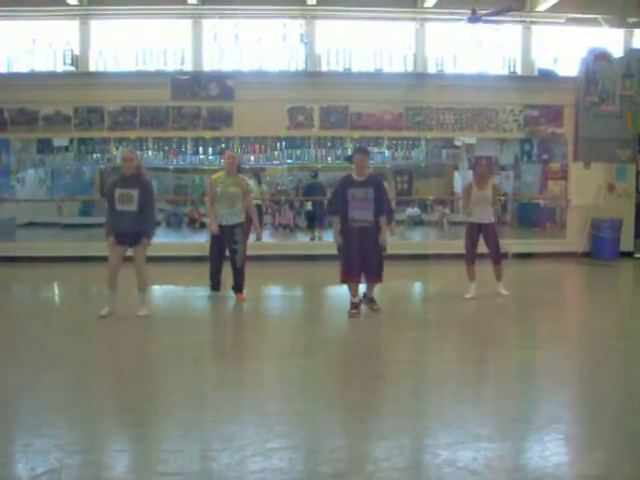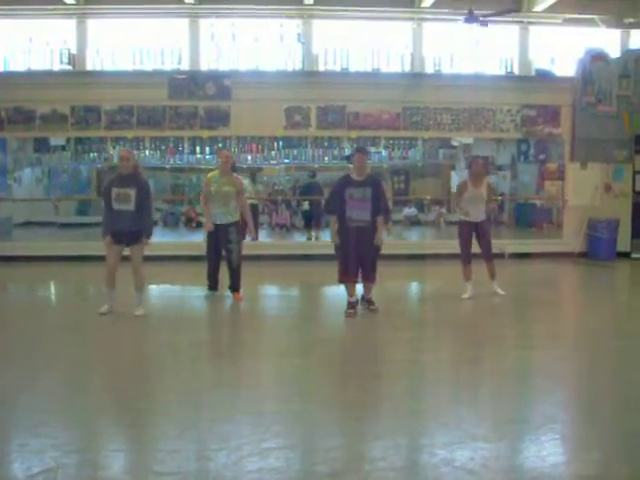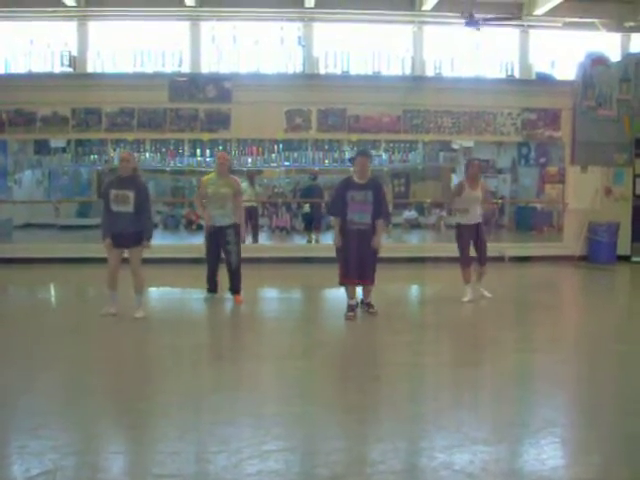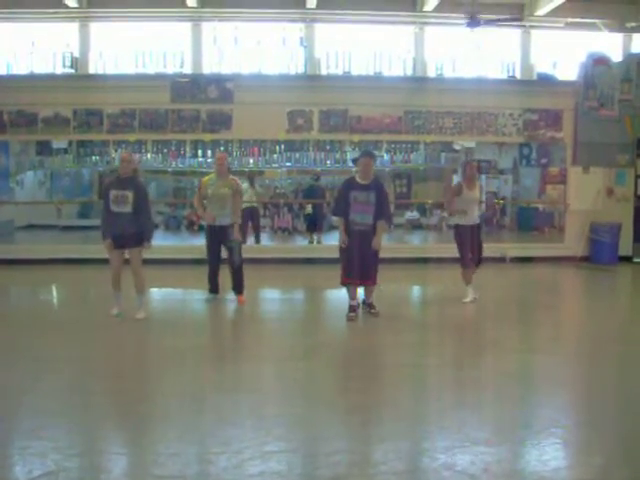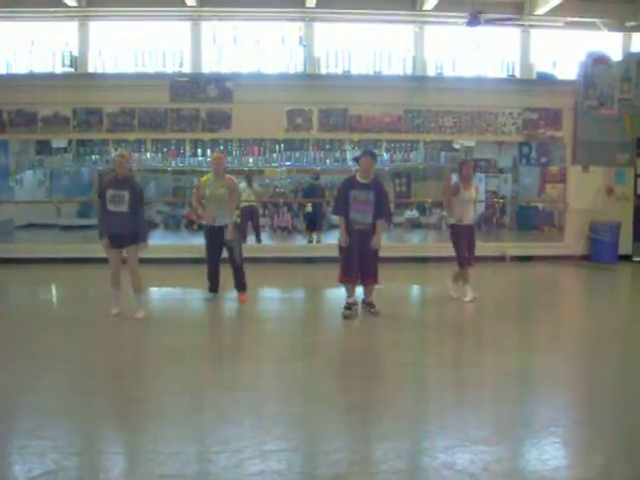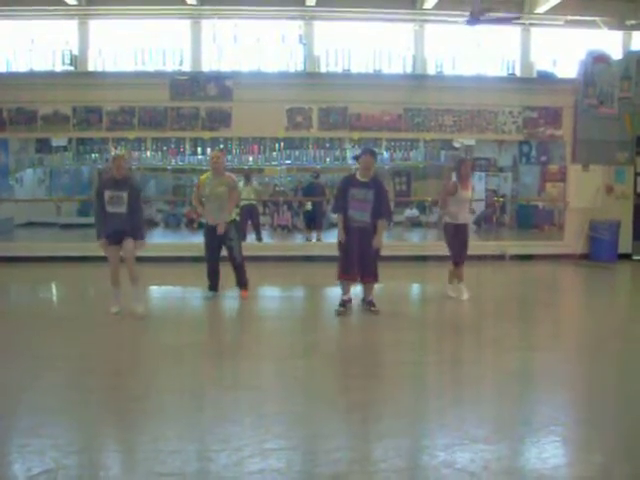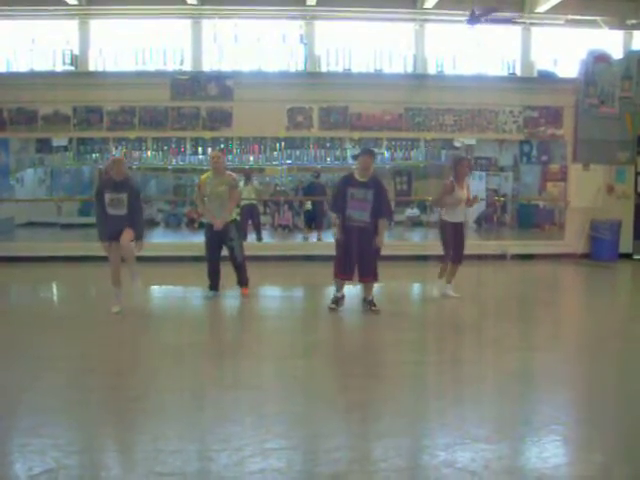
dt=0.1s
person 1, frame 1
left shoulder: (376, 183)
right shoulder: (344, 183)
left elbow: (383, 210)
right elbow: (335, 210)
left wrist: (383, 232)
right wrist: (336, 232)
left hip: (371, 232)
right hip: (350, 232)
left knee: (373, 266)
right knee: (351, 266)
left ankle: (369, 296)
right ankle: (355, 301)
person 1, frame 2
left shoulder: (375, 183)
right shoulder: (343, 182)
left elbow: (381, 210)
right elbow: (333, 209)
left wrist: (380, 232)
right wrist: (333, 231)
left hip: (368, 232)
right hip: (347, 232)
left knee: (369, 266)
right knee: (348, 266)
left ankle: (367, 297)
right ankle: (351, 301)
person 1, frame 3
left shoulder: (376, 186)
right shoulder: (344, 185)
left elbow: (382, 214)
right elbow: (336, 212)
left wrist: (378, 235)
right wrist: (336, 233)
left hip: (369, 235)
right hip: (348, 234)
left knee: (368, 269)
right knee: (348, 269)
left ankle: (366, 301)
right ankle: (351, 303)
person 1, frame 4
left shoulder: (378, 187)
right shoulder: (347, 185)
left elbow: (383, 215)
right elbow: (340, 212)
left wrist: (378, 236)
right wrist: (342, 233)
left hip: (370, 235)
right hip: (351, 234)
left knee: (370, 270)
right knee: (350, 269)
left ankle: (368, 301)
right ankle: (353, 304)
person 1, frame 5
left shoulder: (378, 187)
right shoulder: (347, 184)
left elbow: (383, 215)
right elbow: (340, 211)
left wrist: (377, 236)
right wrist: (343, 232)
left hip: (370, 234)
right hip: (350, 233)
left knee: (370, 269)
right knee: (348, 268)
left ankle: (368, 301)
right ankle: (351, 303)
person 1, frame 6
left shoulder: (378, 186)
right shoulder: (347, 182)
left elbow: (383, 214)
right elbow: (339, 209)
left wrist: (379, 235)
right wrist: (340, 229)
left hip: (369, 233)
right hip: (349, 231)
left knee: (370, 267)
right knee: (347, 265)
left ankle: (368, 299)
right ankle: (345, 299)
person 1, frame 7
left shoulder: (377, 185)
right shoulder: (345, 181)
left elbow: (383, 213)
right elbow: (336, 208)
left wrist: (380, 235)
right wrist: (336, 227)
left hip: (368, 232)
right hip: (347, 230)
left knee: (369, 267)
right knee: (342, 263)
left ankle: (368, 299)
right ankle: (338, 295)
person 2, frame 1
left shoulder: (144, 184)
right shoulder: (114, 184)
left elbow: (149, 211)
right elbow: (110, 210)
left wrist: (148, 234)
right wrist: (109, 233)
left hip: (138, 232)
right hip: (119, 232)
left knee: (140, 268)
right knee: (112, 267)
left ankle: (142, 305)
right ankle: (110, 305)
person 2, frame 2
left shoulder: (141, 183)
right shoulder: (111, 183)
left elbow: (147, 210)
right elbow: (107, 209)
left wrist: (147, 233)
right wrist: (106, 232)
left hip: (135, 231)
right hip: (116, 231)
left knee: (137, 267)
right knee: (110, 267)
left ankle: (139, 304)
right ankle: (110, 302)
person 2, frame 3
left shoulder: (139, 185)
right shoulder: (110, 185)
left elbow: (146, 212)
right elbow: (106, 211)
left wrist: (147, 236)
right wrist: (105, 234)
left hip: (134, 233)
right hip: (115, 233)
left knee: (136, 269)
right knee: (112, 269)
left ankle: (139, 306)
right ankle: (112, 303)
person 2, frame 4
left shoulder: (138, 186)
right shoulder: (109, 185)
left elbow: (145, 213)
right elbow: (106, 212)
left wrist: (147, 237)
right wrist: (106, 235)
left hip: (134, 234)
right hip: (115, 234)
left knee: (136, 269)
right knee: (115, 270)
left ankle: (141, 307)
right ankle: (117, 304)
person 2, frame 5
left shoulder: (135, 186)
right shoulder: (106, 186)
left elbow: (140, 213)
right elbow: (102, 211)
left wrist: (143, 238)
right wrist: (102, 235)
left hip: (131, 232)
right hip: (112, 233)
left knee: (133, 268)
right knee: (114, 269)
left ankle: (139, 307)
right ankle: (116, 303)
person 2, frame 6
left shoulder: (132, 186)
right shoulder: (103, 184)
left elbow: (138, 212)
right elbow: (99, 211)
left wrist: (140, 236)
right wrist: (100, 235)
left hip: (128, 229)
right hip: (110, 231)
left knee: (129, 260)
right knee: (113, 267)
left ankle: (138, 299)
right ankle: (116, 302)
person 2, frame 7
left shoulder: (131, 187)
right shoulder: (102, 186)
left elbow: (138, 212)
right elbow: (100, 213)
left wrist: (139, 236)
right wrist: (103, 237)
left hip: (128, 226)
right hip: (110, 229)
left knee: (125, 244)
right knee: (114, 265)
left ankle: (134, 274)
right ankle: (117, 301)
person 3, frame 1
left shoulder: (243, 181)
right shoulder: (215, 179)
left elbow: (249, 205)
right elbow: (209, 202)
left wrist: (256, 225)
right wrist: (212, 222)
left hip: (237, 224)
right hip: (219, 224)
left knee: (238, 259)
right knee: (215, 258)
left ankle: (238, 290)
right ankle: (214, 288)
person 3, frame 2
left shoulder: (237, 180)
right shoulder: (210, 178)
left elbow: (243, 204)
right elbow: (203, 200)
left wrist: (250, 226)
right wrist: (207, 220)
left hip: (232, 223)
right hip: (214, 224)
left knee: (234, 258)
right knee: (212, 258)
left ankle: (235, 289)
right ankle: (212, 287)
person 3, frame 3
left shoulder: (234, 182)
right shoulder: (206, 181)
left elbow: (240, 206)
right elbow: (198, 201)
left wrist: (242, 228)
right wrist: (203, 215)
left hip: (230, 225)
right hip: (212, 226)
left knee: (233, 260)
right knee: (212, 260)
left ankle: (236, 291)
right ankle: (212, 290)
person 3, frame 4
left shoulder: (234, 182)
right shoulder: (206, 181)
left elbow: (237, 206)
right elbow: (197, 200)
left wrist: (236, 227)
right wrist: (204, 214)
left hip: (229, 225)
right hip: (212, 225)
left knee: (235, 259)
right knee: (212, 260)
left ankle: (239, 291)
right ankle: (213, 291)
person 3, frame 5
left shoulder: (231, 181)
right shoulder: (203, 181)
left elbow: (233, 204)
right elbow: (195, 200)
left wrist: (229, 227)
right wrist: (204, 214)
left hip: (228, 224)
right hip: (211, 226)
left knee: (236, 258)
right knee: (212, 260)
left ankle: (241, 289)
right ankle: (213, 289)
person 3, frame 6
left shoulder: (230, 179)
right shoulder: (203, 180)
left elbow: (232, 202)
right elbow: (196, 199)
left wrist: (223, 222)
right wrist: (205, 214)
left hip: (228, 222)
right hip: (210, 224)
left knee: (236, 256)
right knee: (211, 258)
left ankle: (243, 286)
right ankle: (213, 288)
person 3, frame 7
left shoulder: (231, 178)
right shoulder: (204, 180)
left elbow: (233, 201)
right elbow: (199, 201)
left wrist: (222, 220)
right wrist: (211, 218)
left hip: (229, 221)
right hip: (211, 223)
left knee: (237, 255)
right knee: (212, 257)
left ankle: (244, 284)
right ankle: (213, 287)
person 4, frame 1
left shoulder: (492, 186)
right shoulder: (469, 187)
left elbow: (495, 204)
right elbow: (465, 206)
left wrist: (494, 210)
right wrist: (467, 212)
left hip: (489, 223)
right hip: (473, 224)
left knee: (496, 256)
right knee: (470, 256)
left ankle: (500, 286)
right ankle: (472, 287)
person 4, frame 2
left shoulder: (487, 184)
right shoulder: (463, 185)
left elbow: (490, 202)
right elbow: (457, 202)
left wrist: (488, 208)
right wrist: (462, 210)
left hip: (481, 222)
right hip: (465, 222)
left knee: (488, 254)
right knee: (466, 255)
left ankle: (494, 285)
right ankle: (468, 287)
person 4, frame 3
left shoulder: (482, 186)
right shoulder: (461, 186)
right elbow: (450, 204)
left wrist: (485, 211)
right wrist: (459, 209)
left hip: (477, 224)
right hip: (463, 225)
left knee: (482, 256)
right knee: (465, 258)
left ankle: (479, 286)
right ankle: (468, 290)
person 4, frame 4
left shoulder: (479, 186)
right shoulder: (458, 187)
right elbow: (448, 206)
left wrist: (478, 212)
right wrist: (457, 211)
left hip: (475, 225)
right hip: (461, 225)
left knee: (477, 258)
right knee: (465, 259)
left ankle: (469, 286)
right ankle: (470, 291)
person 4, frame 5
left shoulder: (474, 186)
right shoulder: (455, 186)
right elbow: (447, 205)
left wrist: (472, 214)
right wrist: (455, 216)
left hip: (470, 225)
right hip: (457, 226)
left knee: (469, 259)
right knee: (463, 258)
left ankle: (453, 284)
right ankle: (468, 290)
person 4, frame 6
left shoulder: (470, 186)
right shoulder: (453, 186)
right elbow: (442, 204)
left wrist: (470, 210)
right wrist: (448, 213)
left hip: (463, 225)
right hip: (451, 224)
left knee: (461, 258)
right knee: (457, 257)
left ankle: (450, 286)
right ankle: (462, 288)
person 4, frame 7
left shoulder: (466, 184)
right shoulder: (450, 184)
right elbow: (437, 202)
left wrist: (473, 201)
right wrist: (451, 203)
left hip: (459, 223)
right hip: (447, 223)
left knee: (457, 256)
right knee: (449, 255)
left ankle: (447, 286)
right ankle: (440, 284)
